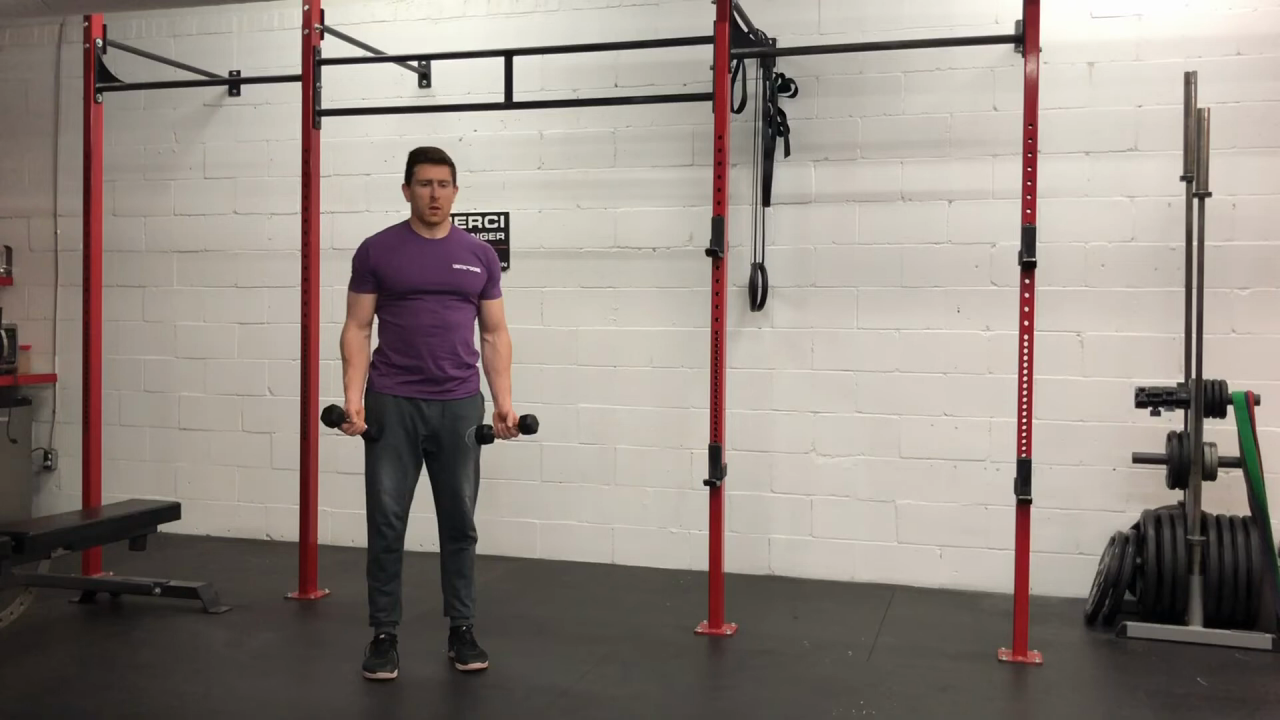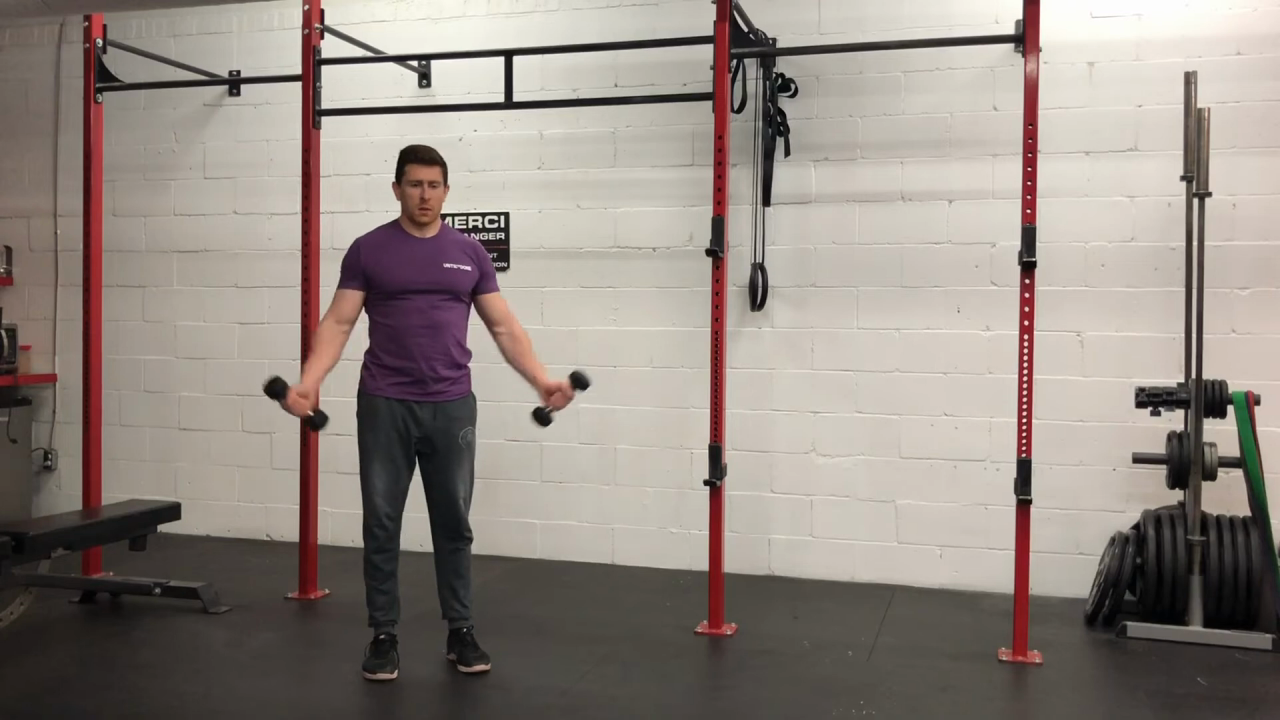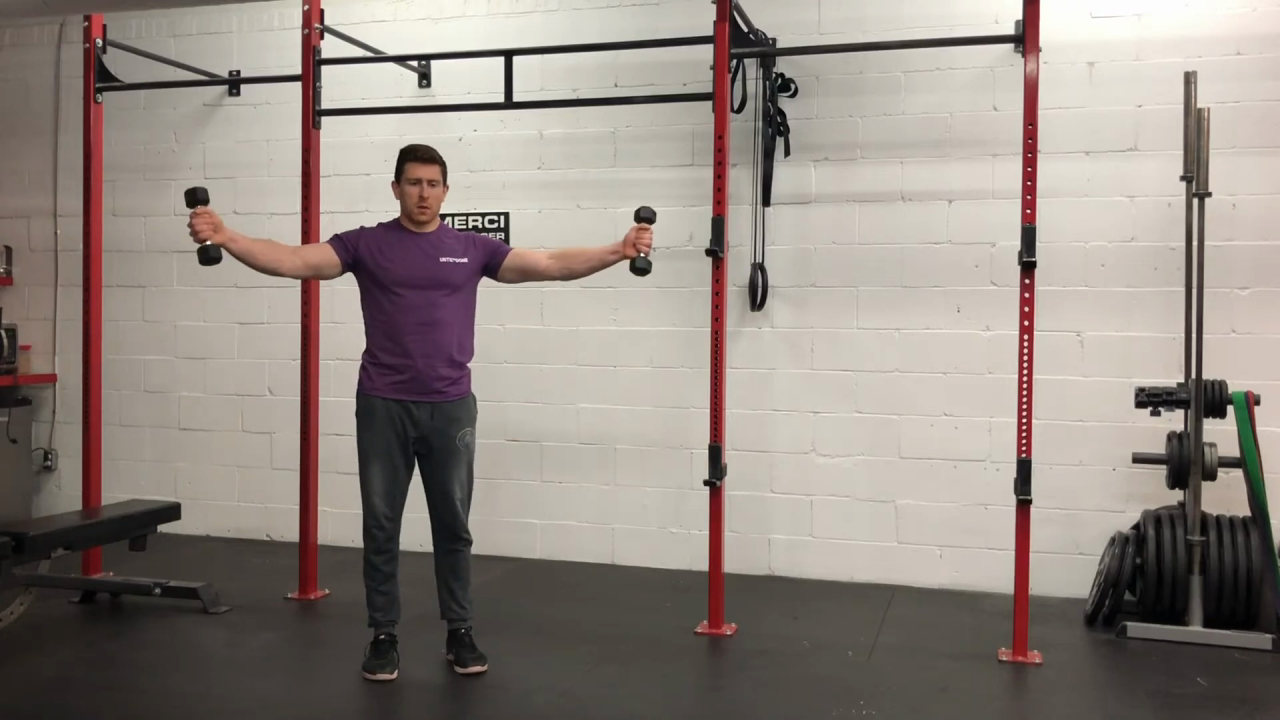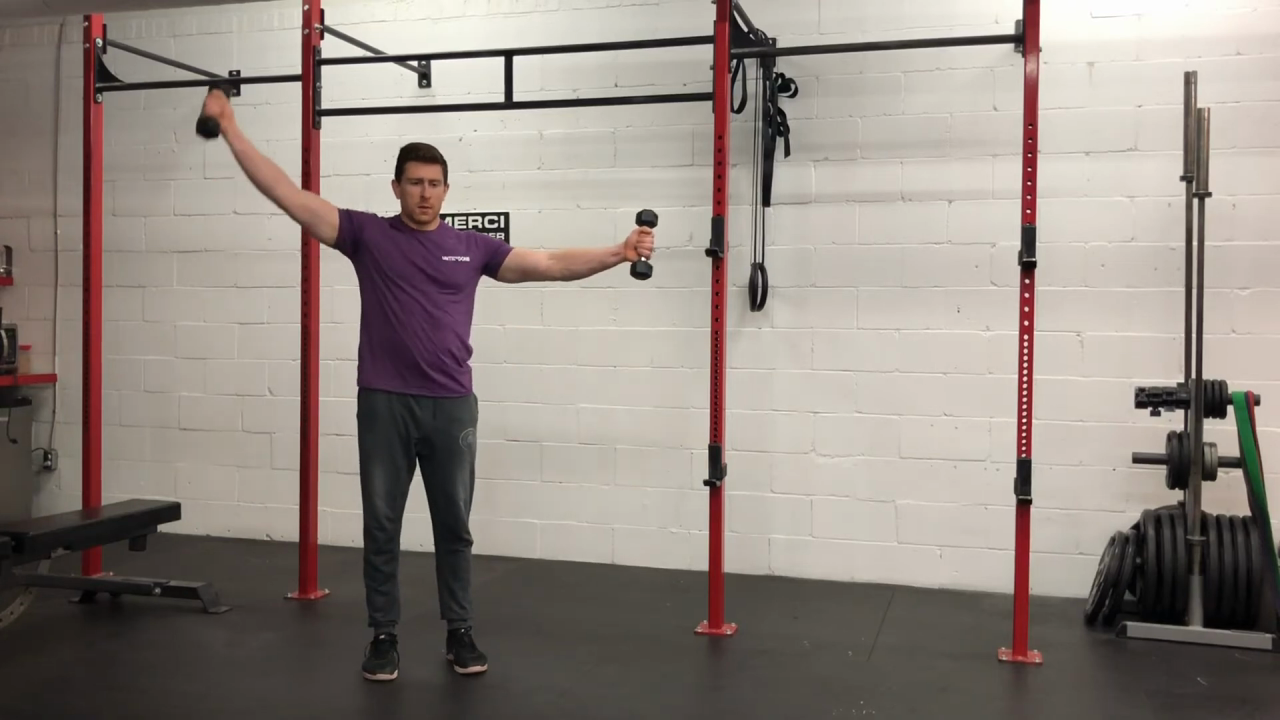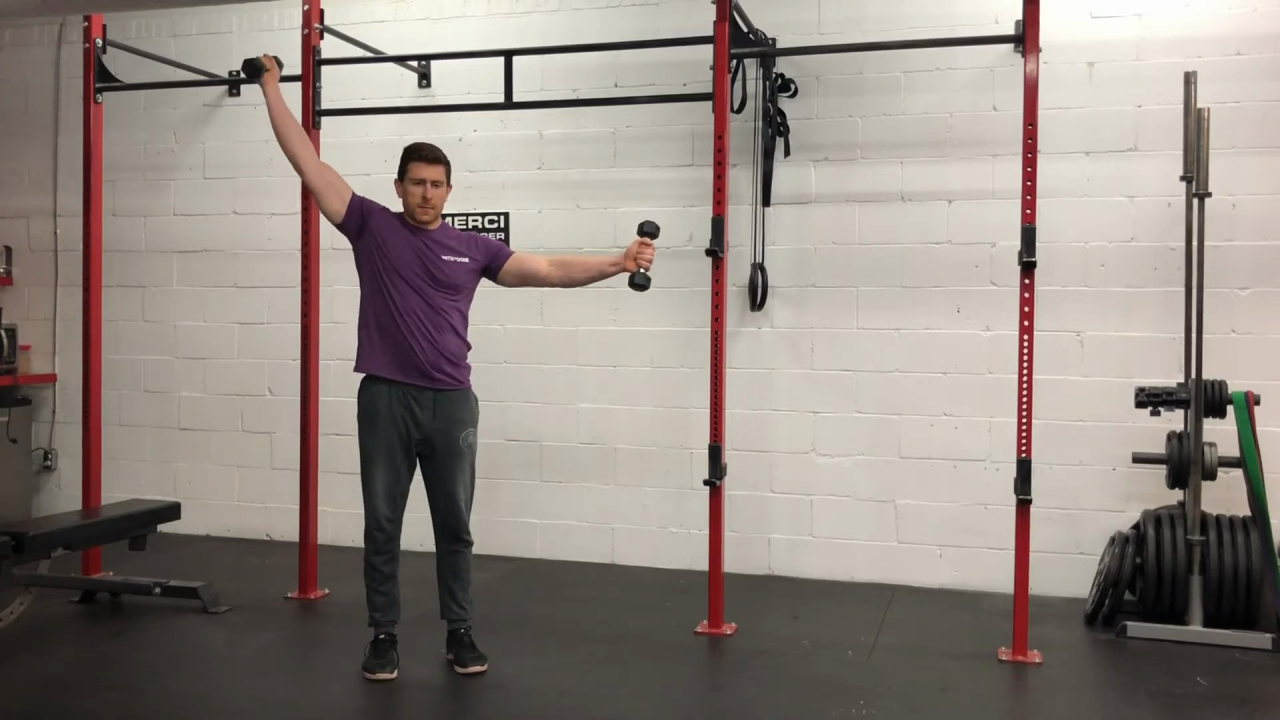
dt=0.7s
person 1, frame 1
left shoulder: (479, 255)
right shoulder: (377, 250)
left elbow: (495, 334)
right elbow: (356, 327)
left wrist: (504, 402)
right wrist: (353, 397)
left hip: (460, 406)
right hip: (393, 405)
left knee: (459, 524)
right knee: (386, 524)
left ankle: (461, 630)
right ankle: (384, 634)
person 1, frame 2
left shoulder: (469, 253)
right shoulder: (368, 250)
left elbow: (503, 324)
right elbow: (338, 321)
left wrist: (541, 380)
right wrist: (308, 381)
left hip: (451, 406)
right hip: (384, 405)
left knee: (453, 525)
right knee: (381, 526)
left ankle: (460, 631)
right ankle: (384, 635)
person 1, frame 3
left shoulder: (471, 248)
right shoulder: (366, 244)
left elbow: (551, 264)
right elbow: (292, 260)
left wrist: (618, 250)
right wrist: (226, 237)
left hip: (450, 407)
right hip: (383, 405)
left knee: (453, 525)
right knee: (381, 526)
left ankle: (460, 632)
right ankle: (384, 635)
person 1, frame 4
left shoulder: (472, 247)
right shoulder: (368, 234)
left elbow: (550, 264)
right elbow: (289, 196)
left wrist: (619, 252)
right wrist: (228, 127)
left hip: (451, 406)
right hip: (384, 404)
left knee: (453, 526)
right knee: (381, 527)
left ankle: (459, 631)
right ankle: (383, 635)
person 1, frame 5
left shoulder: (473, 248)
right shoulder: (372, 227)
left elbow: (548, 270)
right elbow: (308, 164)
left wrist: (617, 262)
right wrist: (270, 87)
left hip: (451, 404)
right hip: (385, 399)
left knee: (455, 527)
right knee: (382, 527)
left ankle: (459, 633)
right ankle: (383, 636)
